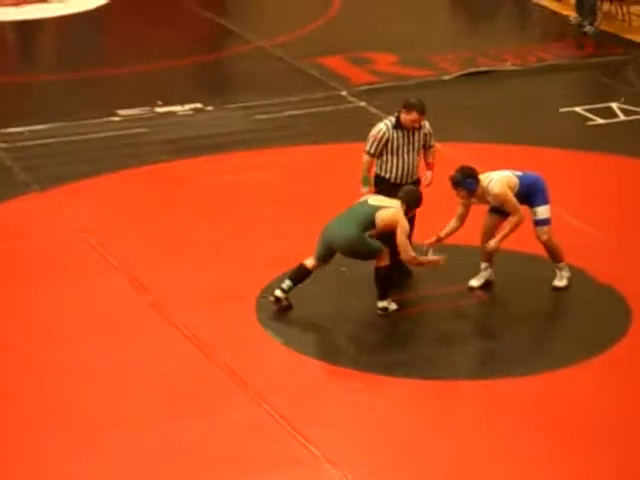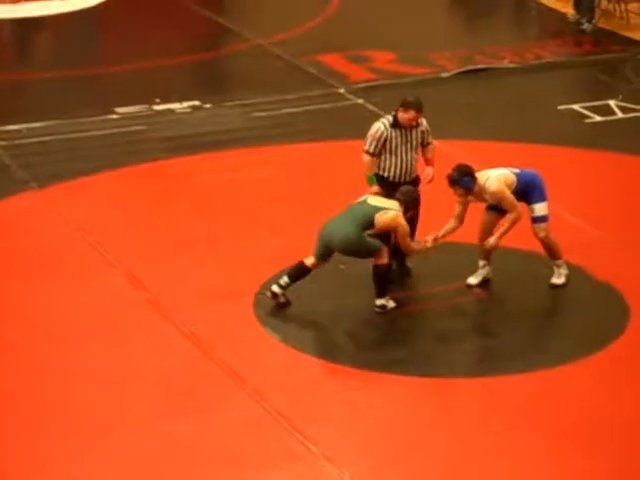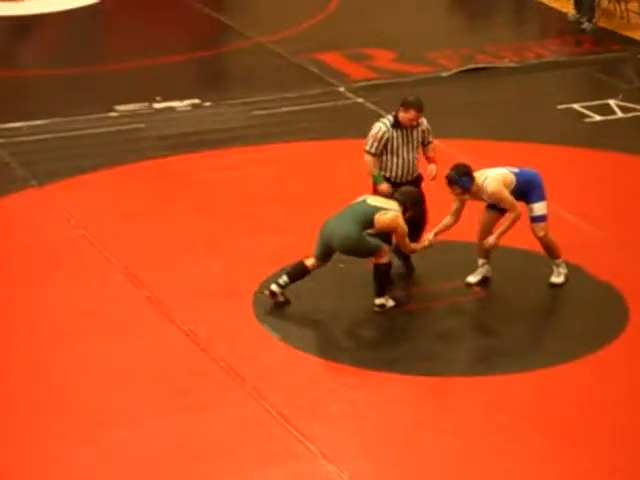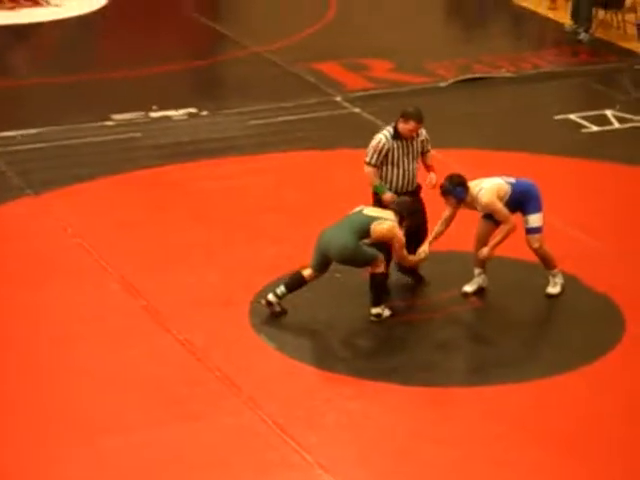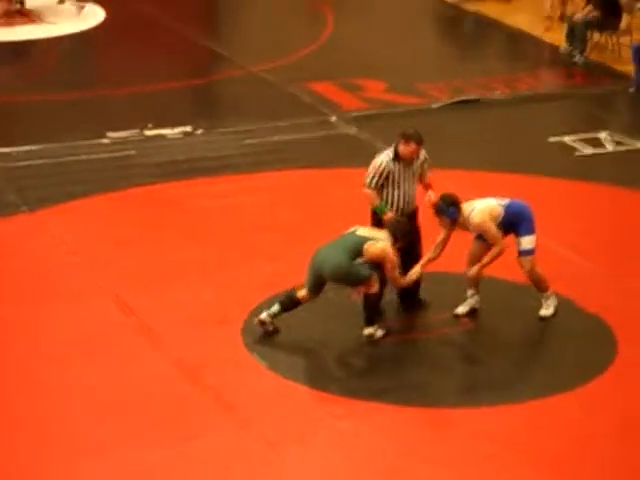
dt=0.1s
person 1, frame 1
left shoulder: (424, 128)
right shoulder: (383, 129)
left elbow: (429, 147)
right elbow: (368, 156)
left wrist: (429, 169)
right wrist: (365, 183)
left hip: (410, 184)
right hip: (386, 185)
left knee: (406, 226)
left ankle: (398, 263)
person 1, frame 2
left shoulder: (422, 125)
right shoulder: (382, 128)
left elbow: (427, 144)
right elbow: (368, 156)
left wrist: (430, 165)
right wrist: (371, 183)
left hip: (410, 182)
right hip: (385, 183)
left knee: (410, 223)
left ankle: (399, 258)
person 1, frame 3
left shoulder: (422, 124)
right shoulder: (383, 128)
left elbow: (428, 143)
right elbow: (369, 156)
left wrist: (432, 162)
right wrist: (378, 181)
left hip: (412, 181)
right hip: (388, 184)
left knee: (419, 221)
left ankle: (403, 250)
person 1, frame 4
left shoulder: (421, 135)
right shoulder: (383, 139)
left elbow: (426, 152)
right elbow: (369, 167)
left wrist: (431, 171)
right wrist: (381, 191)
left hip: (411, 192)
right hip: (388, 195)
left knee: (420, 230)
left ankle: (409, 266)
person 1, frame 5
left shoulder: (420, 156)
right shoulder: (384, 161)
right elbow: (368, 188)
left wrist: (429, 188)
right wrist: (383, 211)
left hip: (409, 214)
right hip: (386, 217)
left knee: (413, 257)
left ankle: (409, 297)
person 2, frame 1
left shoulder: (371, 197)
right shoulder: (400, 219)
right elbow: (407, 257)
right wrist: (429, 260)
left hip: (330, 229)
right hip: (348, 238)
left knee: (317, 260)
right knee: (383, 256)
left ankle: (280, 293)
right ankle: (384, 302)
person 2, frame 2
left shoulder: (370, 197)
right shoulder: (399, 221)
right elbow: (408, 248)
right wrist: (425, 245)
left hip: (328, 228)
right hip: (346, 238)
left knee: (316, 260)
right knee: (381, 253)
left ankle: (278, 289)
right ankle: (381, 300)
person 2, frame 3
left shoulder: (369, 198)
right shoulder: (399, 221)
right elbow: (407, 248)
right wrist: (423, 244)
left hip: (328, 227)
right hip: (346, 237)
left knee: (317, 260)
right knee: (382, 252)
left ankle: (276, 288)
right ankle: (381, 300)
person 2, frame 4
left shoulder: (365, 208)
right shoulder: (395, 231)
right elbow: (405, 261)
right wrist: (420, 256)
left hip: (325, 237)
right hip: (343, 246)
left knee: (314, 271)
right knee: (378, 262)
left ankle: (273, 297)
right ankle: (377, 309)
person 2, frame 5
left shoulder: (360, 229)
right shoulder: (388, 252)
right elbow: (398, 282)
right wrist: (413, 275)
left hip: (319, 257)
right hip: (336, 266)
left knee: (309, 292)
right knee: (372, 282)
left ankle: (267, 316)
right ankle: (370, 330)
person 3, frame 1
left shoulder: (496, 190)
right shoulder: (468, 194)
left elbow: (518, 216)
right elbow: (458, 220)
left wrist: (498, 240)
right wrist: (439, 237)
left hip: (534, 188)
right hip: (513, 190)
left knee: (544, 237)
right knee: (487, 230)
left ankle: (562, 271)
right ankle: (486, 271)
person 3, frame 2
left shoulder: (493, 188)
right shoulder: (465, 192)
left elbow: (516, 213)
right elbow: (457, 220)
left wrist: (498, 237)
right wrist: (437, 236)
left hip: (531, 185)
right hip: (511, 189)
left knee: (541, 234)
right knee: (484, 228)
left ankle: (560, 268)
right ankle: (484, 269)
person 3, frame 3
left shoulder: (491, 188)
right shoulder: (465, 190)
left elbow: (516, 212)
right elbow: (453, 217)
left wrist: (497, 236)
right wrist: (434, 233)
left hip: (531, 183)
right hip: (510, 187)
left knee: (540, 233)
right knee: (484, 227)
left ankle: (560, 267)
right ankle: (483, 268)
person 3, frame 4
left shoulder: (485, 199)
right shoulder: (460, 198)
left elbow: (510, 224)
right elbow: (444, 223)
left wrist: (490, 248)
right wrist: (428, 242)
left hip: (527, 195)
right hip: (506, 198)
left knee: (535, 245)
right knee: (480, 237)
left ankle: (556, 278)
right ankle: (479, 278)
person 3, frame 5
left shoulder: (476, 219)
right shoulder: (454, 219)
left elbow: (500, 246)
right elbow: (439, 247)
left wrist: (479, 267)
left hip: (520, 216)
right hip: (499, 218)
left knee: (527, 267)
right knee: (473, 257)
left ankle: (549, 299)
right ankle: (472, 298)
